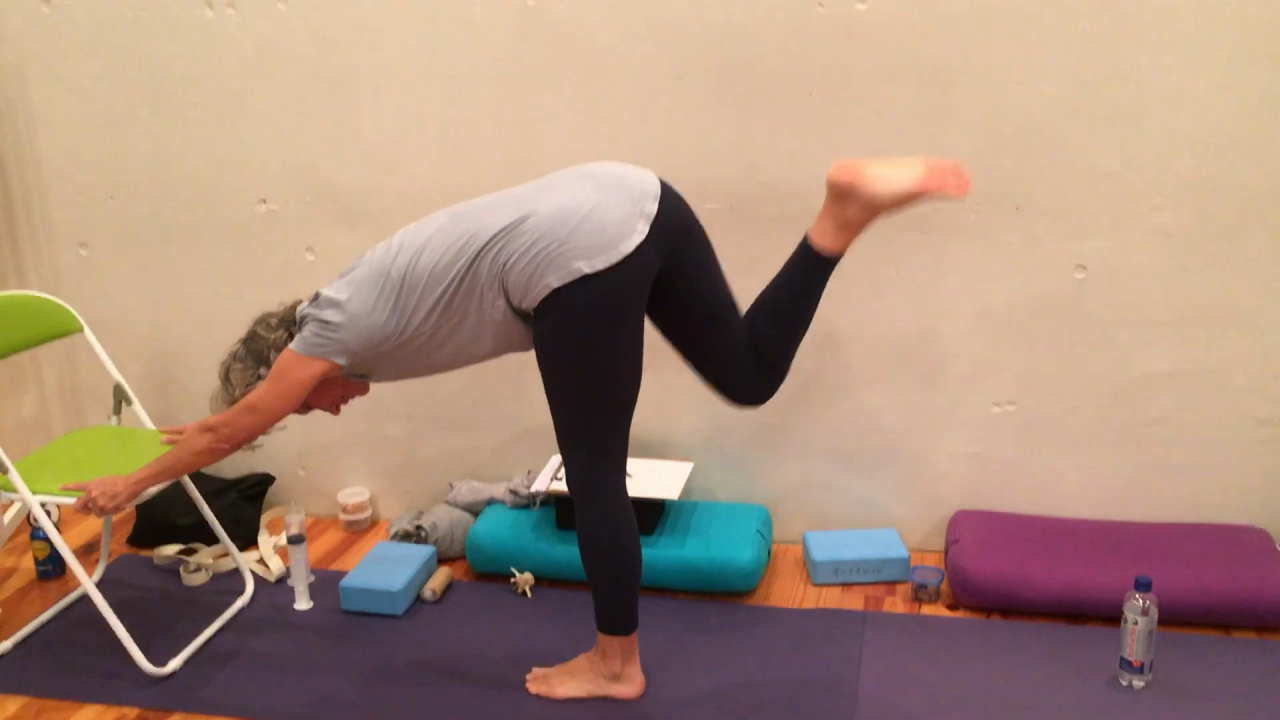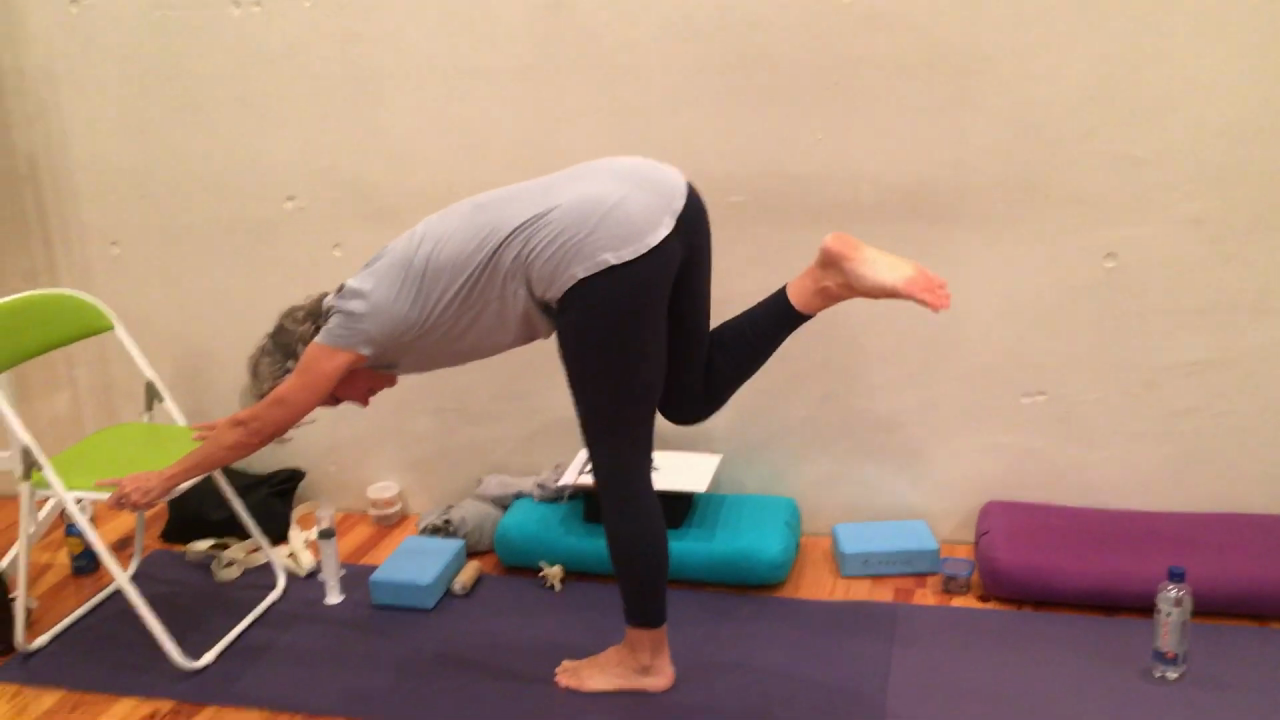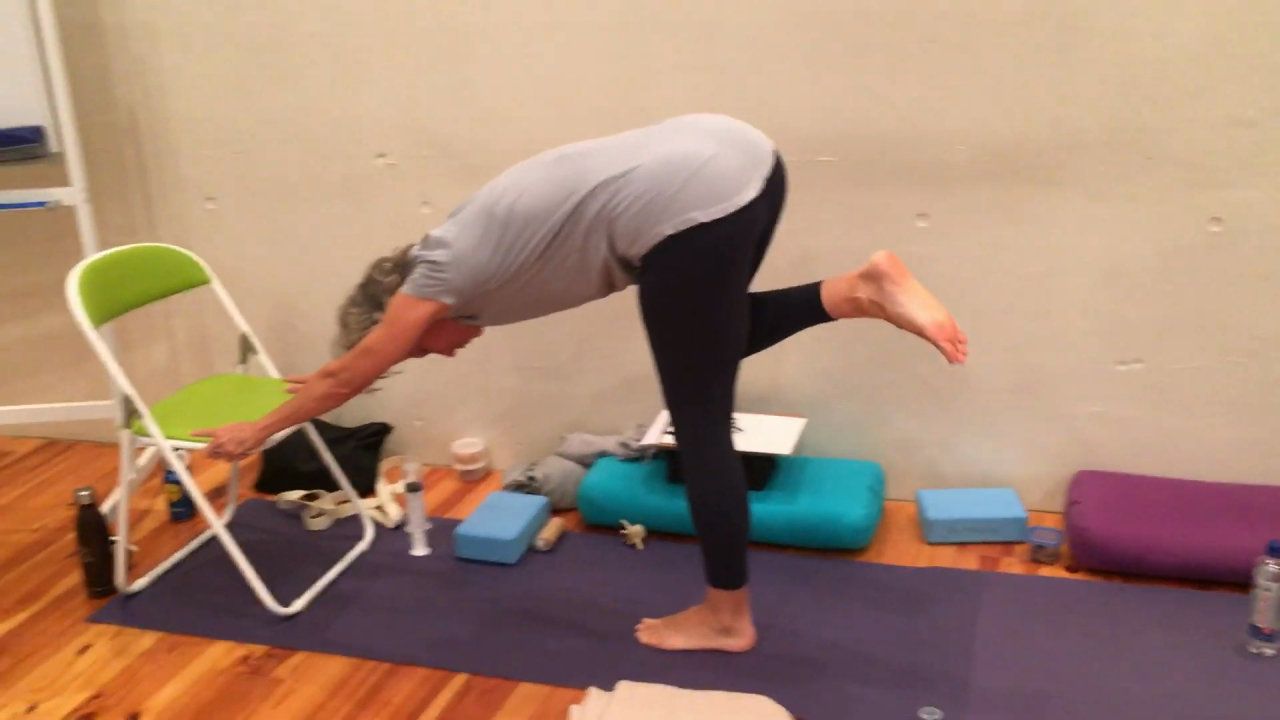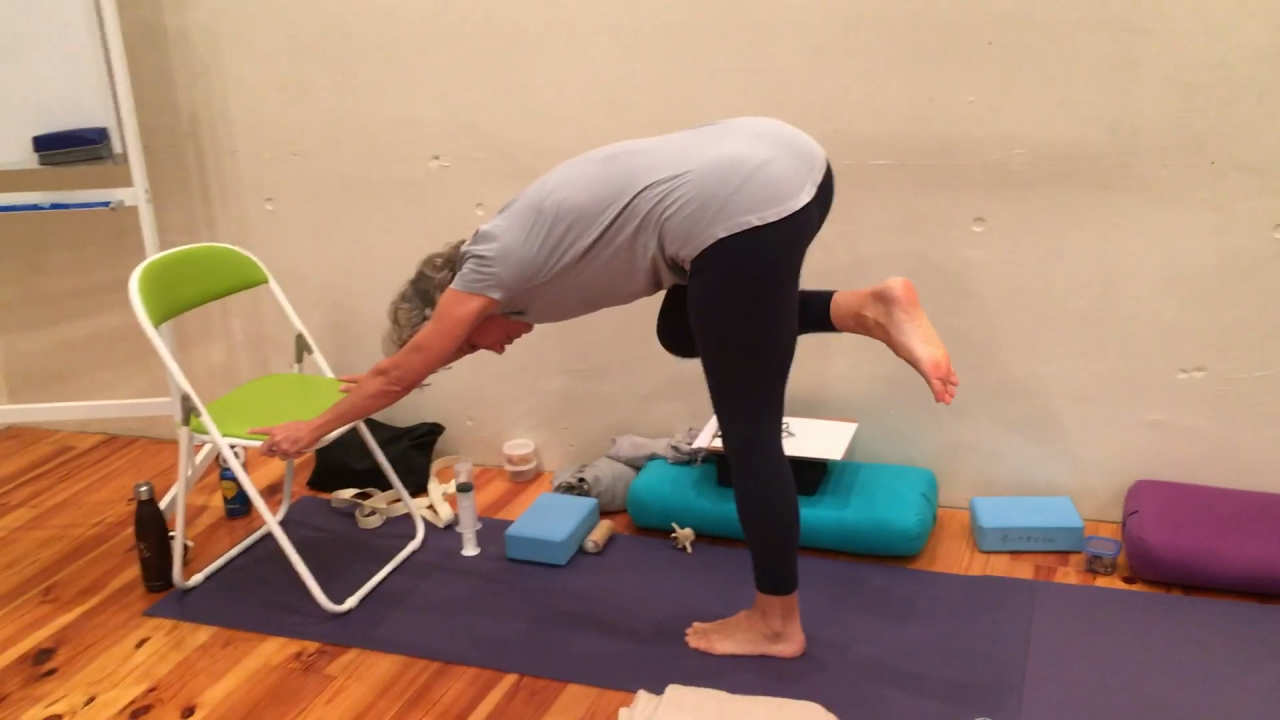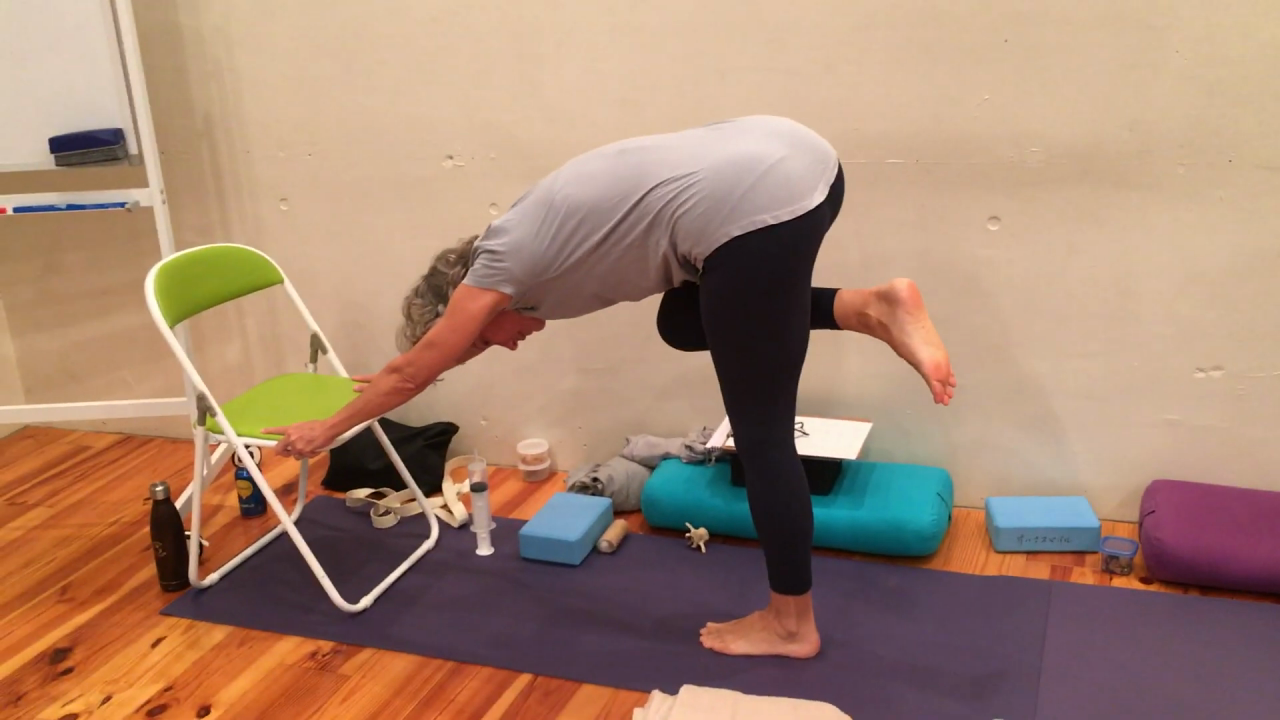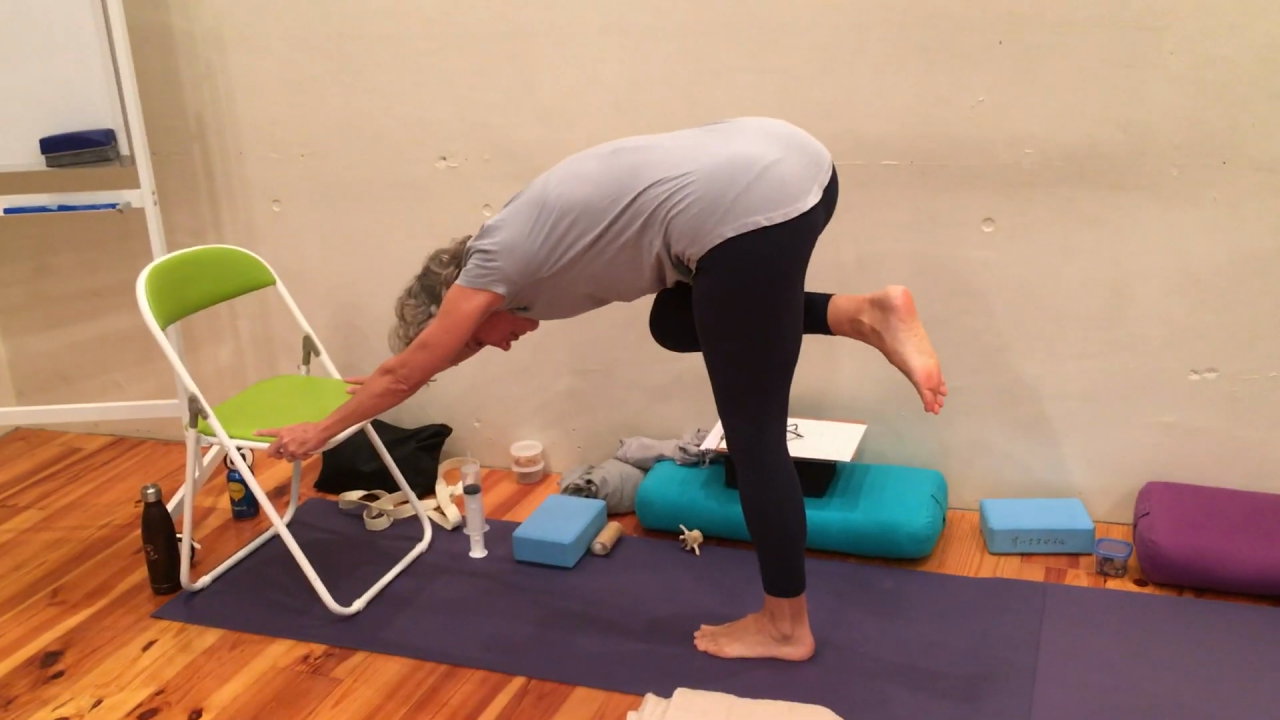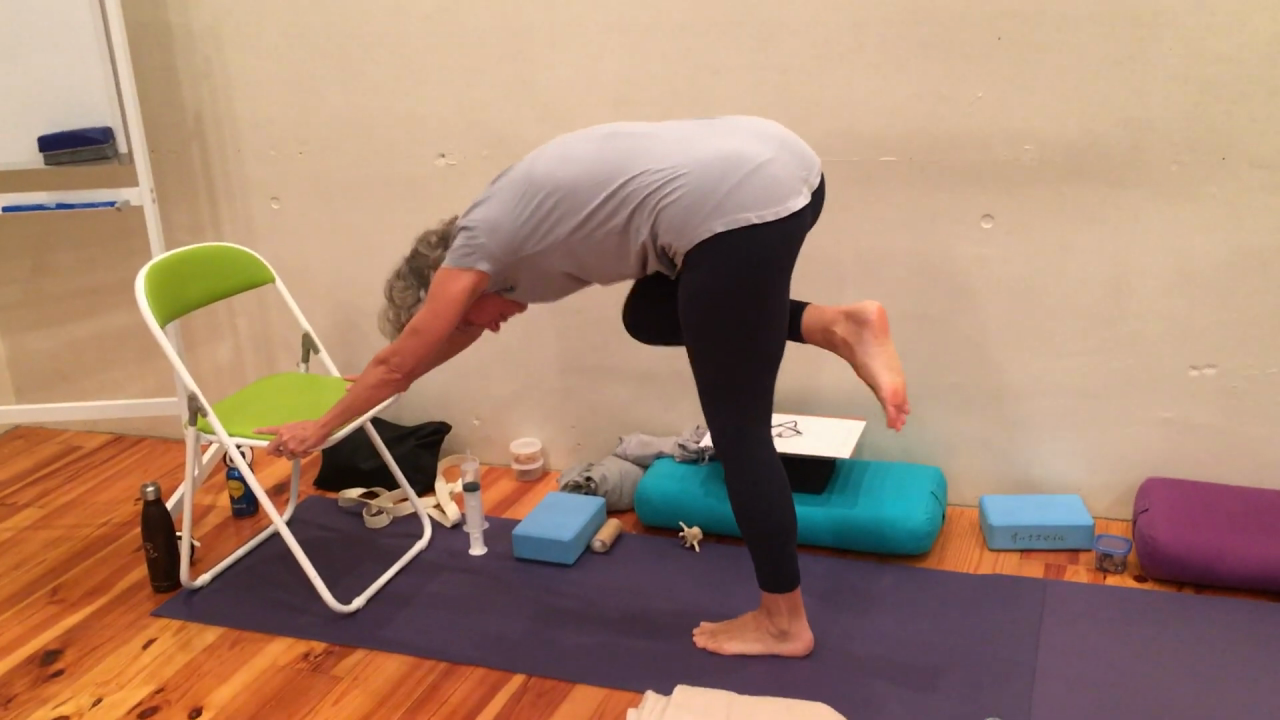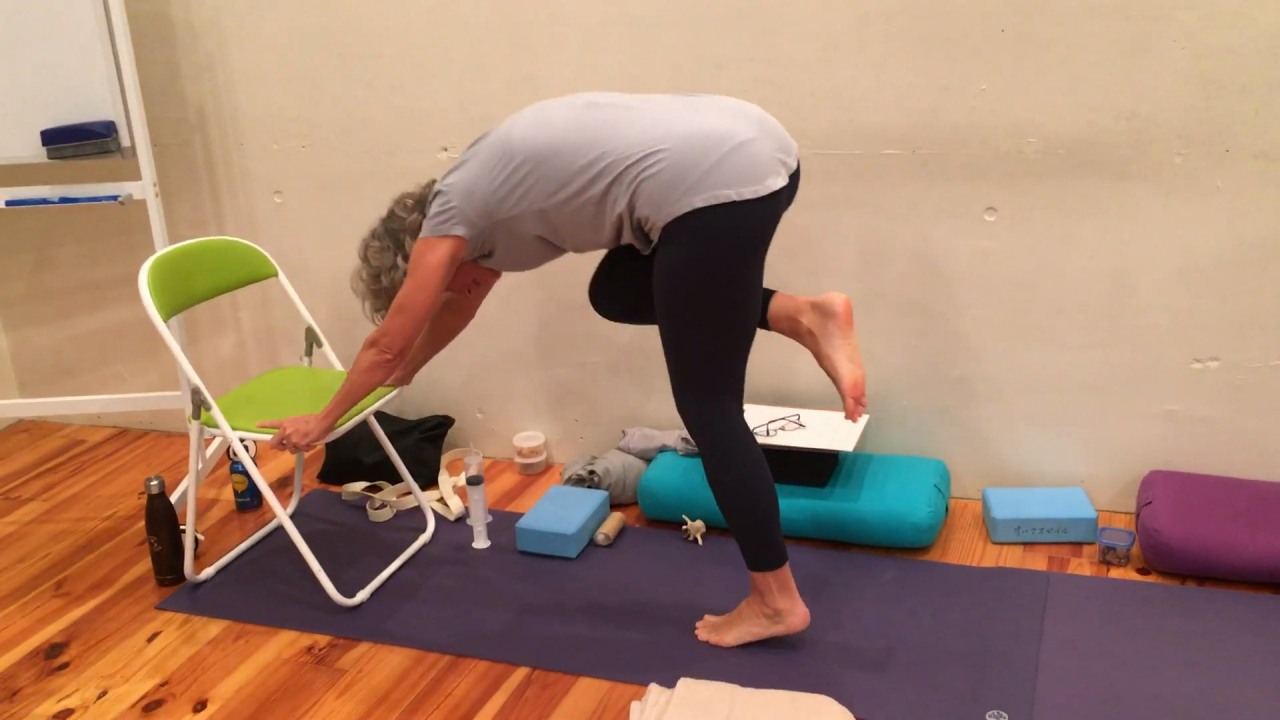
dt=0.3s
person 1, frame 1
left shoulder: (325, 338)
right shoulder: (348, 307)
left elbow: (227, 435)
left wrist: (127, 486)
right wrist: (212, 428)
left hip: (580, 258)
right hip: (628, 199)
left knee: (595, 479)
right knee: (745, 374)
left ankle: (615, 664)
right ankle: (841, 213)
person 1, frame 2
left shoulder: (354, 327)
right shoulder: (374, 298)
left elbow: (261, 427)
left wrist: (162, 480)
right wrist: (241, 424)
left hip: (601, 249)
right hip: (651, 195)
left knee: (621, 470)
right knee: (689, 395)
left ankle: (644, 657)
right ankle: (824, 280)
person 1, frame 3
left shoulder: (436, 278)
right shoulder: (463, 248)
left elbow: (346, 376)
left wrist: (256, 431)
right wrist: (334, 379)
left hip: (690, 204)
right hip: (738, 155)
left knee: (699, 431)
right knee: (690, 347)
left ankle: (726, 619)
right ankle: (859, 291)
person 1, frame 4
left shoulder: (487, 272)
right shoulder: (510, 247)
left elbow: (398, 376)
left wrist: (310, 432)
right wrist: (384, 379)
left hip: (741, 207)
right hip: (786, 159)
left knee: (748, 435)
right knee: (684, 333)
left ankle: (775, 624)
right ankle: (867, 309)
person 1, frame 5
left shoulder: (498, 269)
right shoulder: (526, 243)
left elbow: (412, 372)
left wrist: (325, 430)
right wrist: (401, 378)
left hip: (754, 205)
right hip: (796, 160)
left knee: (760, 433)
right knee: (684, 325)
left ankle: (790, 624)
right ankle: (871, 310)
person 1, frame 6
left shoulder: (492, 268)
right shoulder: (517, 243)
left elbow: (404, 372)
left wrist: (318, 432)
right wrist: (387, 382)
left hip: (749, 208)
right hip: (790, 161)
left knee: (752, 435)
right knee: (676, 326)
left ankle: (784, 626)
right ankle: (864, 315)
person 1, frame 7
left shoulder: (474, 249)
right shoulder: (504, 225)
left elbow: (396, 362)
right elbow: (448, 340)
left wrist: (320, 429)
right wrist: (396, 381)
left hip: (737, 205)
right hip: (778, 163)
left knee: (736, 430)
right knee: (650, 319)
left ankle: (783, 623)
right ankle: (836, 326)
person 1, frame 8
left shoulder: (449, 217)
right shoulder: (483, 194)
left elbow: (387, 344)
right elbow: (460, 304)
left wrist: (322, 423)
right wrist: (403, 373)
left hip: (713, 183)
right hip: (752, 145)
left knee: (707, 409)
right knee: (616, 296)
left ankle: (775, 602)
right ankle: (800, 315)
